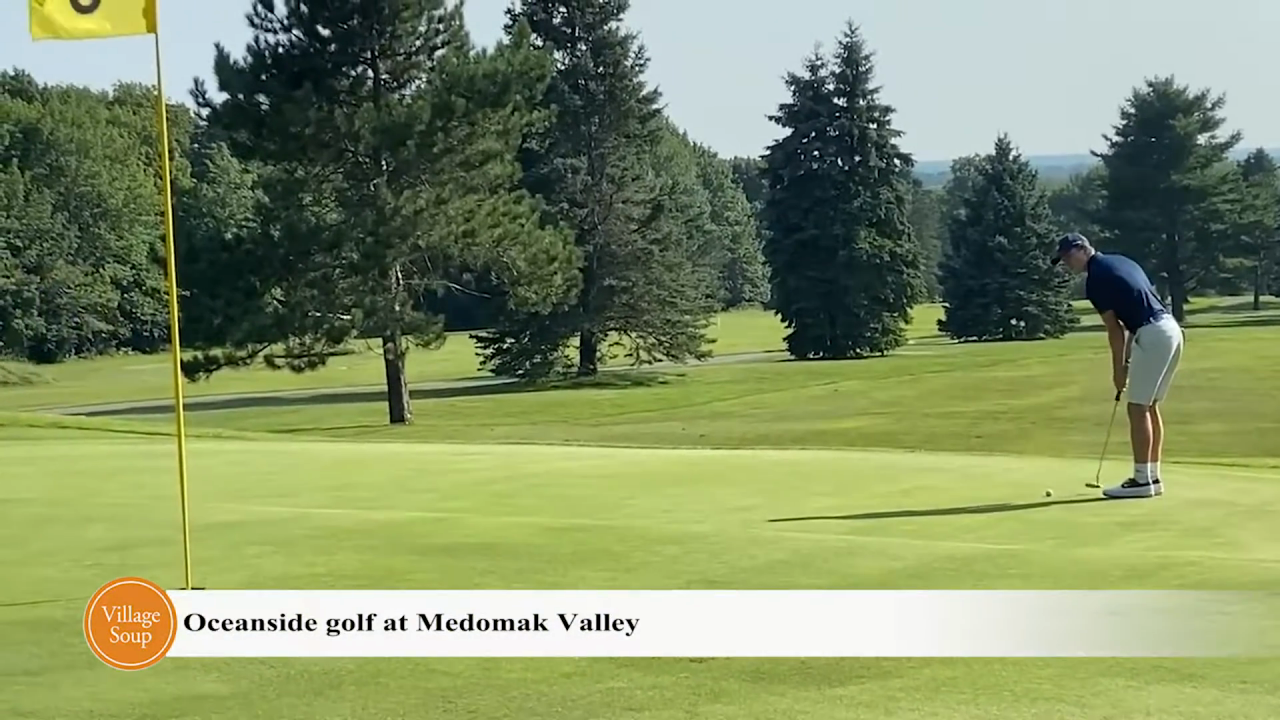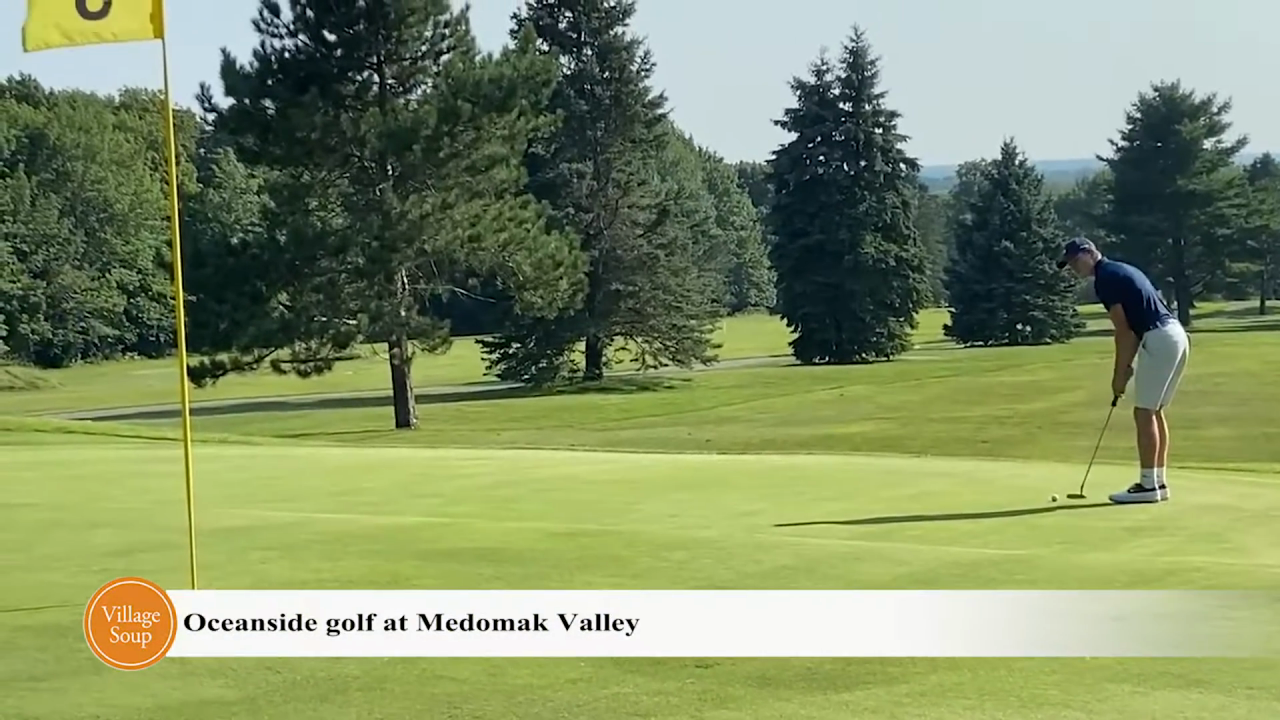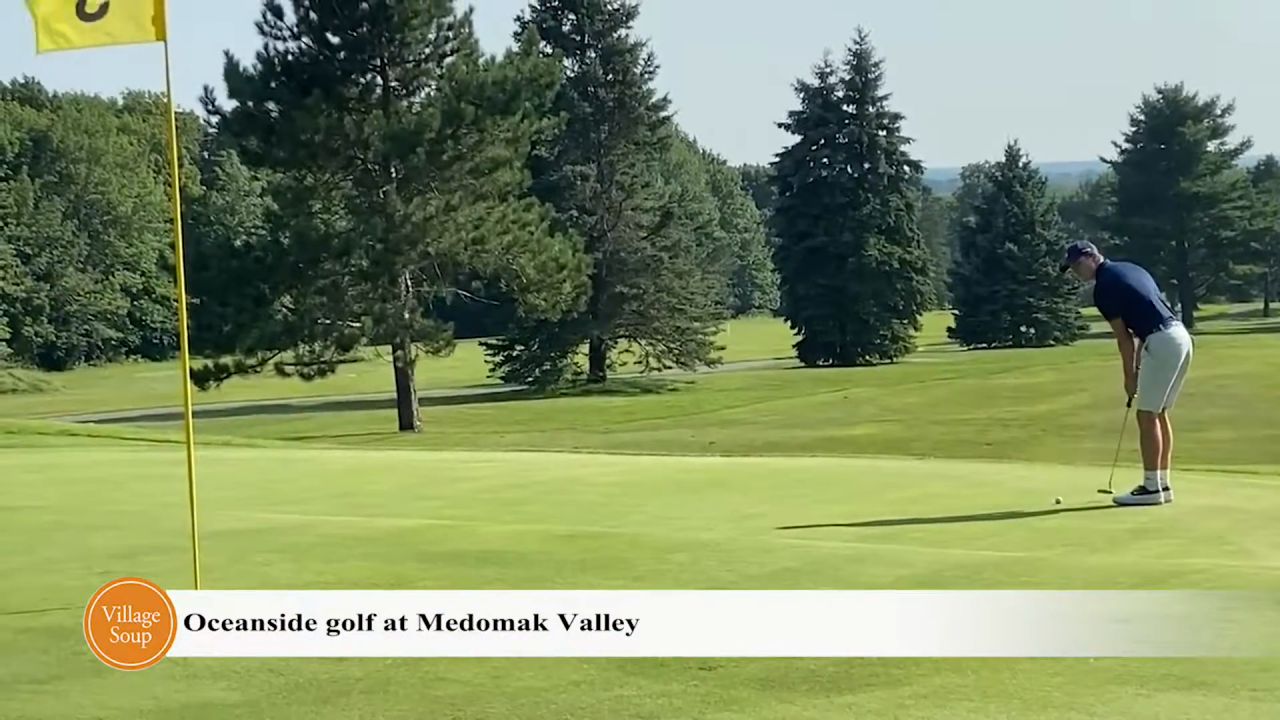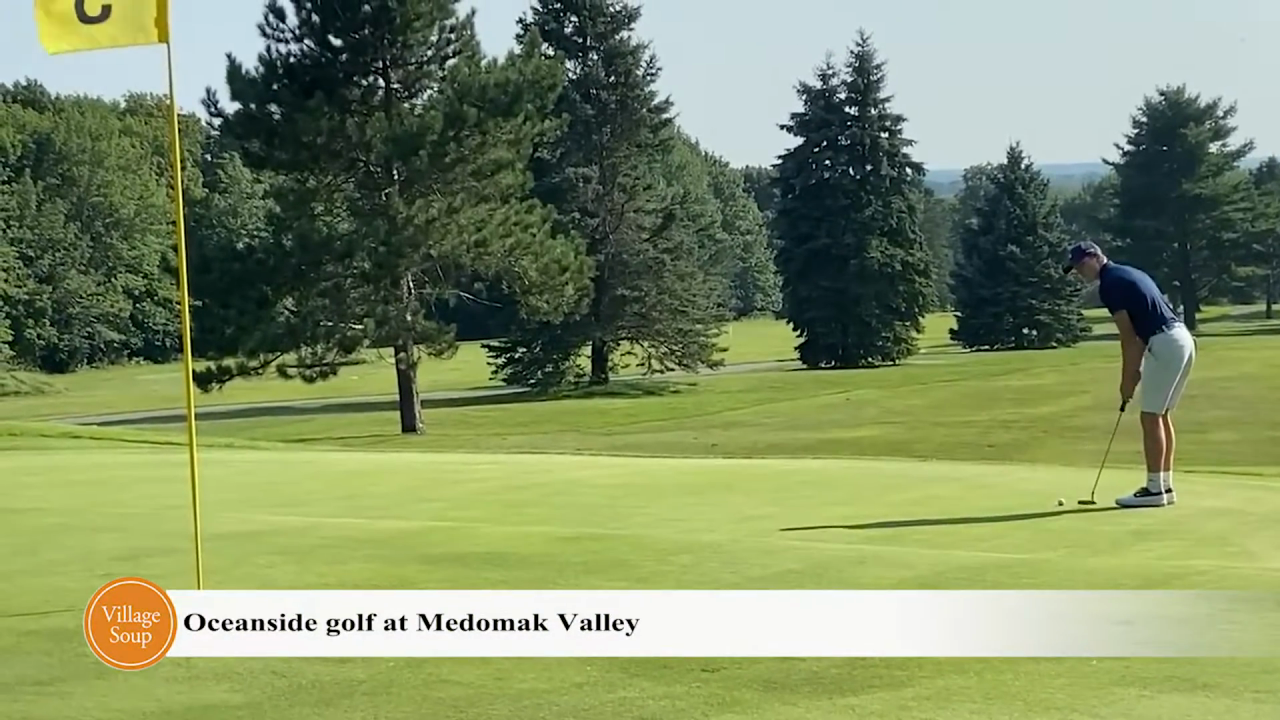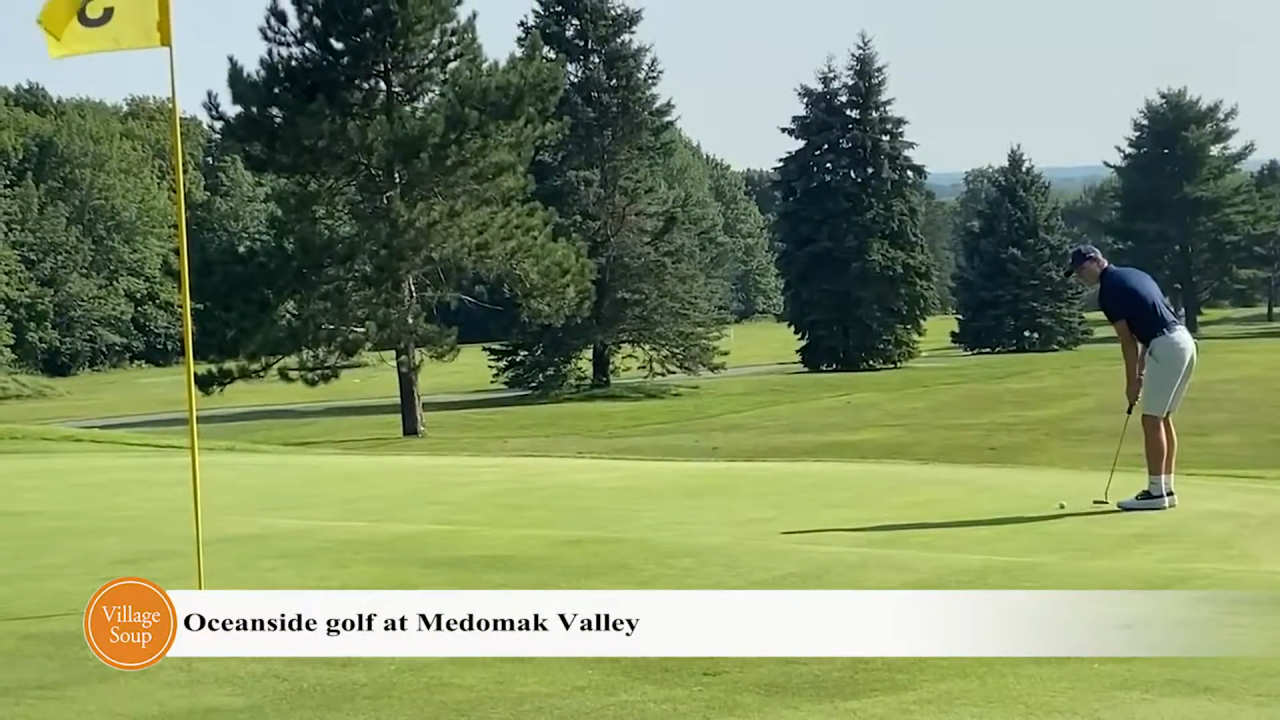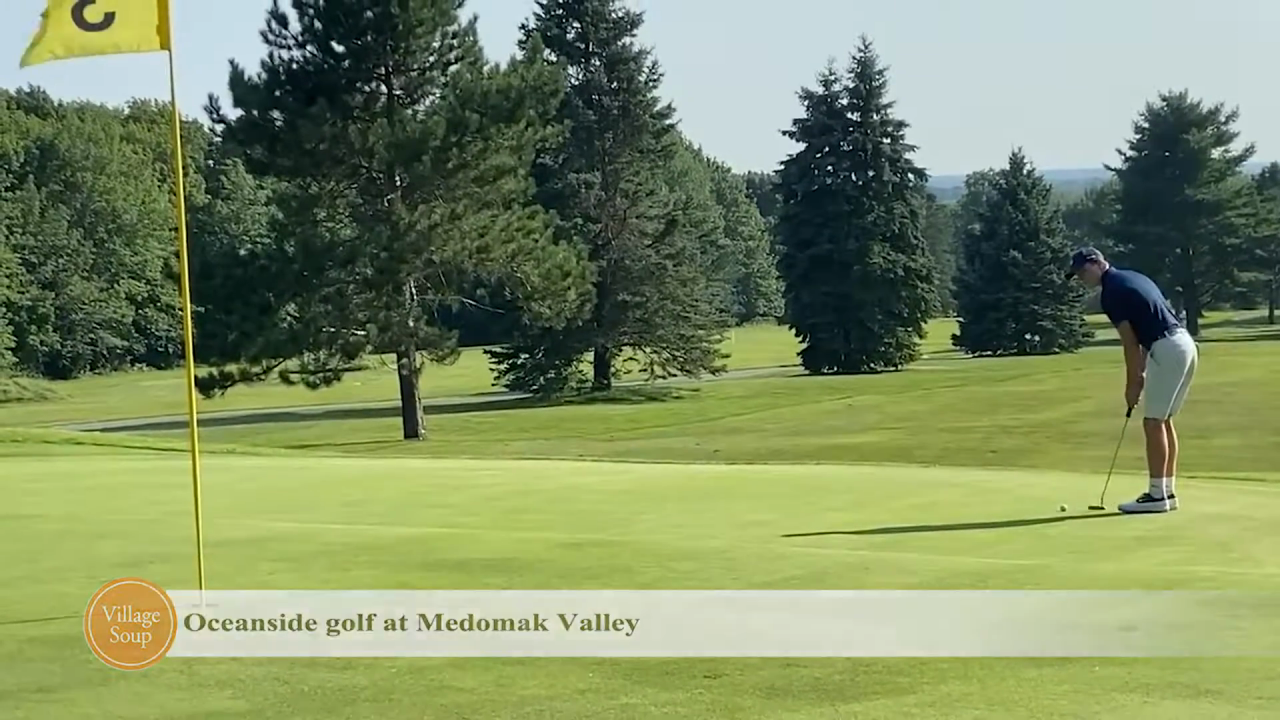
dt=0.4s
person 1, frame 1
left shoulder: (1096, 278)
right shoulder: (1118, 261)
left elbow: (1114, 329)
left wrist: (1118, 369)
right wrist: (1127, 360)
left hip: (1153, 335)
right hip: (1169, 330)
left knee: (1138, 408)
right knee: (1149, 406)
left ankle: (1142, 480)
right ankle: (1152, 476)
person 1, frame 2
left shoulder: (1105, 279)
right shoulder: (1119, 271)
left elbow: (1123, 330)
left wrist: (1119, 373)
right wrist: (1127, 366)
left hip: (1160, 340)
right hip: (1175, 336)
left knee: (1144, 413)
right knee: (1154, 411)
left ankle: (1148, 485)
right ankle: (1158, 482)
person 1, frame 3
left shoulder: (1104, 286)
right shoulder: (1127, 268)
left elbow: (1124, 337)
left wrist: (1129, 376)
right wrist: (1138, 364)
left hip: (1163, 343)
right hip: (1179, 337)
left knee: (1147, 415)
right knee: (1158, 413)
left ankle: (1152, 487)
right ankle: (1162, 484)
person 1, frame 4
left shoulder: (1110, 284)
right shoulder: (1127, 274)
left elbow: (1128, 335)
left wrist: (1127, 378)
right wrist: (1137, 369)
left hip: (1166, 344)
right hip: (1181, 339)
left knee: (1151, 417)
right knee: (1160, 415)
left ankle: (1154, 489)
right ankle: (1165, 486)
person 1, frame 5
left shoulder: (1109, 289)
right shoulder: (1131, 274)
left elbow: (1128, 341)
left wrist: (1131, 382)
right wrist: (1141, 371)
left hip: (1166, 347)
right hip: (1182, 341)
left knee: (1152, 419)
right knee: (1162, 418)
left ankle: (1156, 492)
right ankle: (1166, 489)
person 1, frame 6
left shoulder: (1112, 291)
right shoulder: (1131, 277)
left elbow: (1130, 342)
left wrist: (1131, 384)
right wrist: (1141, 374)
left hip: (1168, 350)
right hip: (1183, 344)
left knee: (1153, 422)
right knee: (1163, 420)
left ankle: (1157, 495)
right ankle: (1167, 491)
